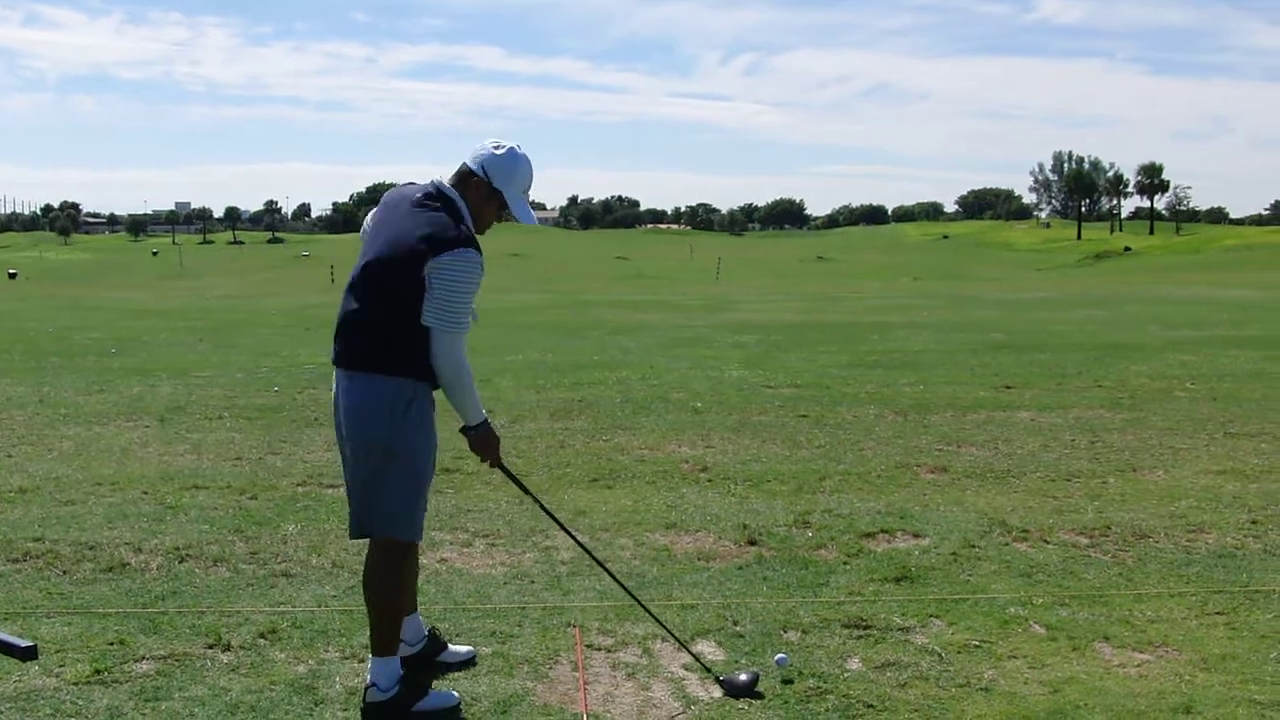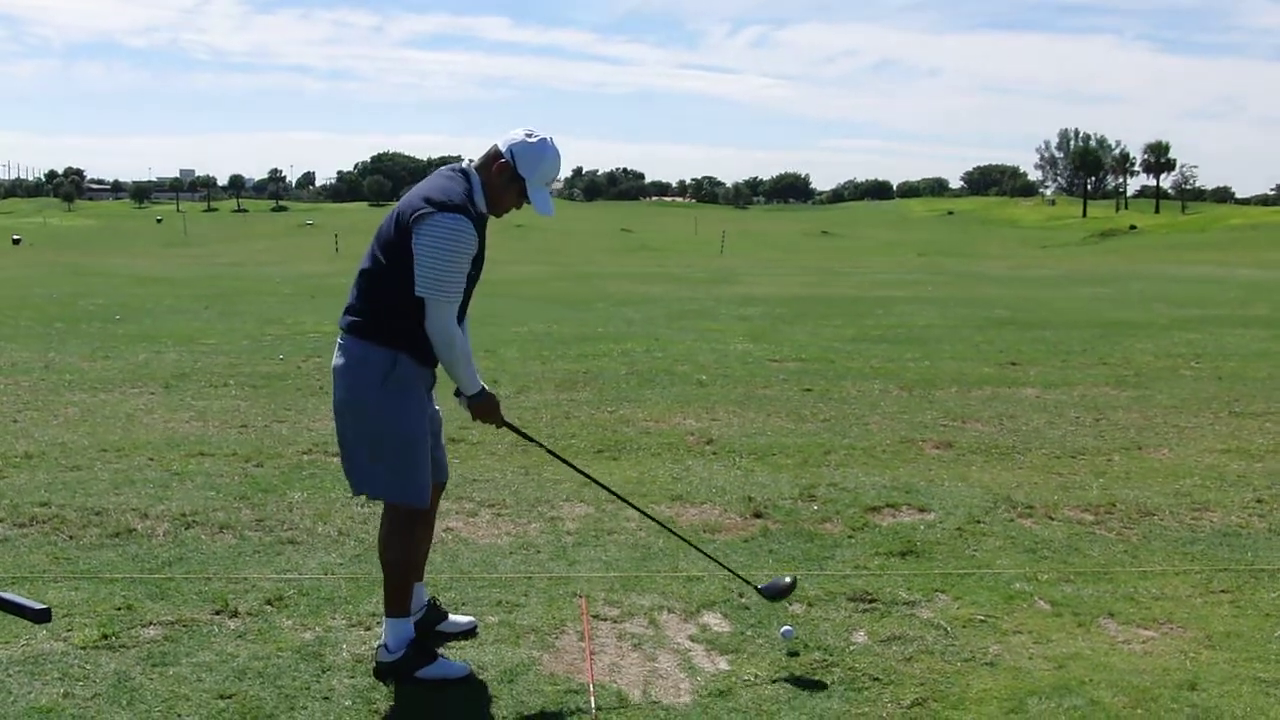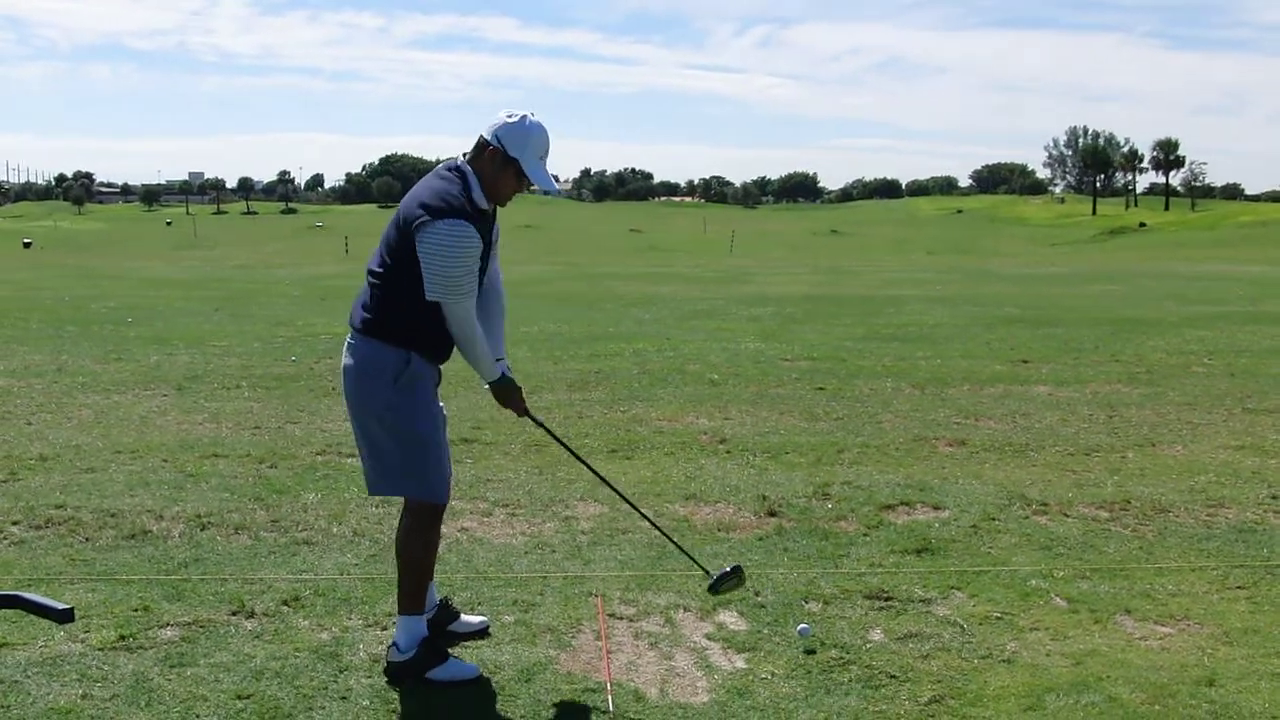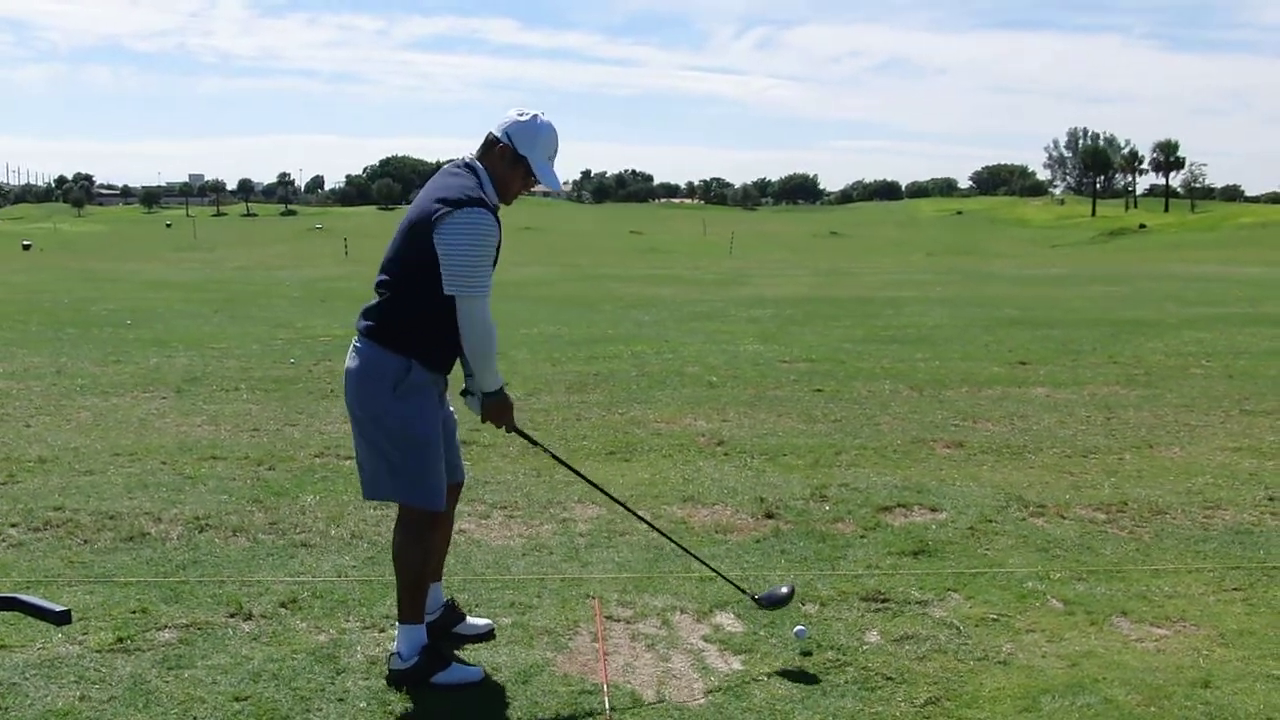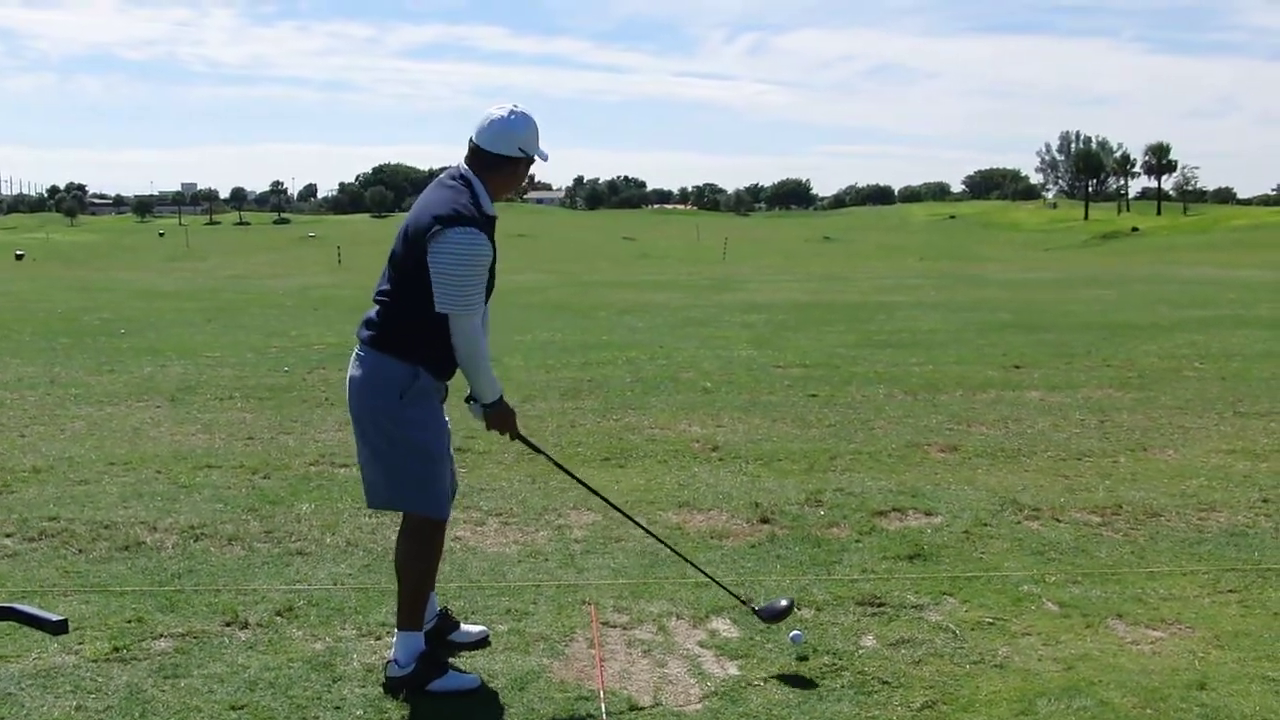
dt=1s
person 1, frame 1
left shoulder: (401, 198)
right shoulder: (457, 250)
left elbow: (370, 234)
right elbow: (446, 356)
right wrist: (476, 425)
left hip: (356, 383)
right hip: (392, 393)
left knee: (397, 528)
right knee: (392, 536)
left ankle: (412, 641)
person 1, frame 2
left shoulder: (455, 195)
right shoulder: (451, 218)
left elbow: (451, 312)
right elbow: (440, 324)
left wrist: (468, 382)
right wrist: (473, 391)
left hip: (400, 361)
right hip: (380, 363)
left knee: (428, 488)
right knee: (407, 501)
left ankle: (414, 607)
right ankle: (397, 646)
person 1, frame 3
left shoulder: (471, 198)
right shoulder: (451, 219)
left elbow: (489, 286)
right elbow: (460, 317)
left wrist: (500, 368)
right wrist: (495, 379)
left hip: (408, 360)
right hip: (388, 363)
left knee: (432, 491)
right knee: (425, 498)
left ankle: (427, 608)
right ankle: (409, 646)
person 1, frame 4
left shoulder: (462, 189)
right shoulder: (470, 214)
left elbow: (467, 308)
right elbow: (472, 317)
left wrist: (477, 383)
right wrist: (490, 389)
left hip: (416, 367)
right hip: (393, 370)
left knee: (445, 490)
right knee: (422, 505)
left ankle: (432, 609)
right ankle: (411, 653)
person 1, frame 5
left shoulder: (455, 192)
right shoulder: (463, 229)
left elbow: (467, 318)
right elbow: (466, 331)
left wrist: (483, 391)
right wrist: (491, 399)
left hip: (408, 373)
right hip: (398, 379)
left knee: (436, 501)
right knee: (425, 512)
left ankle: (427, 619)
right ankle: (408, 659)
